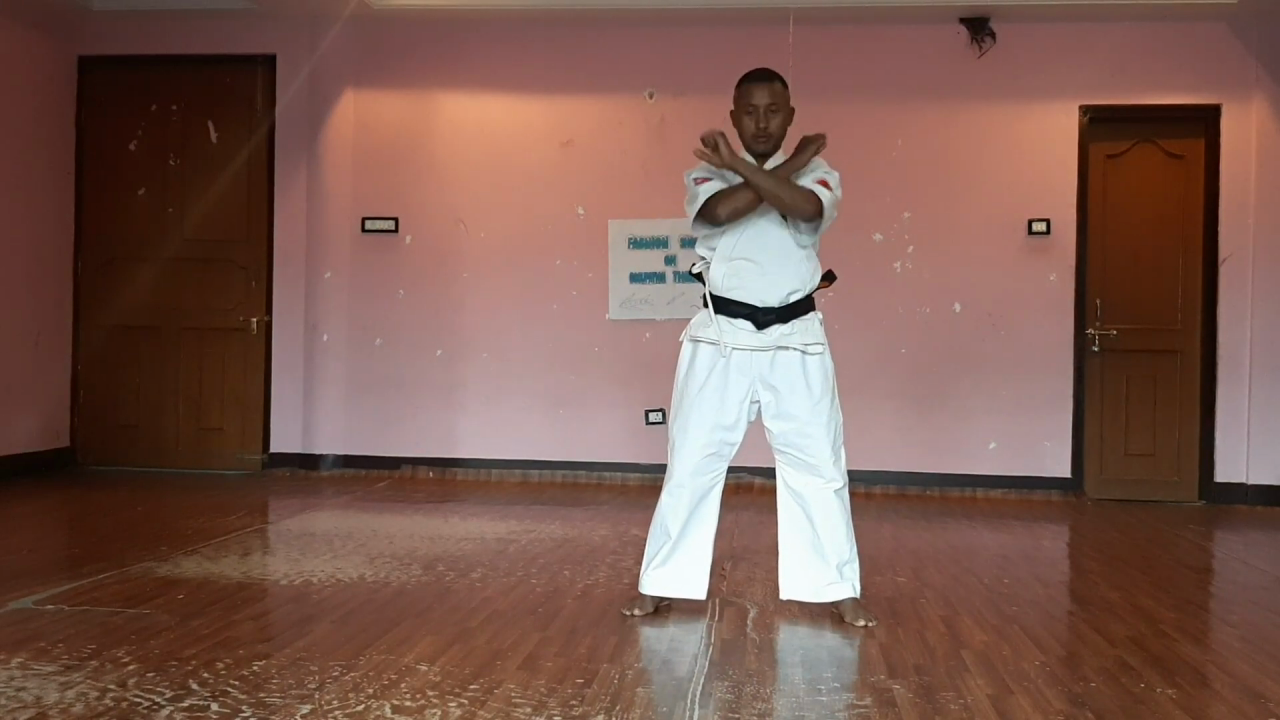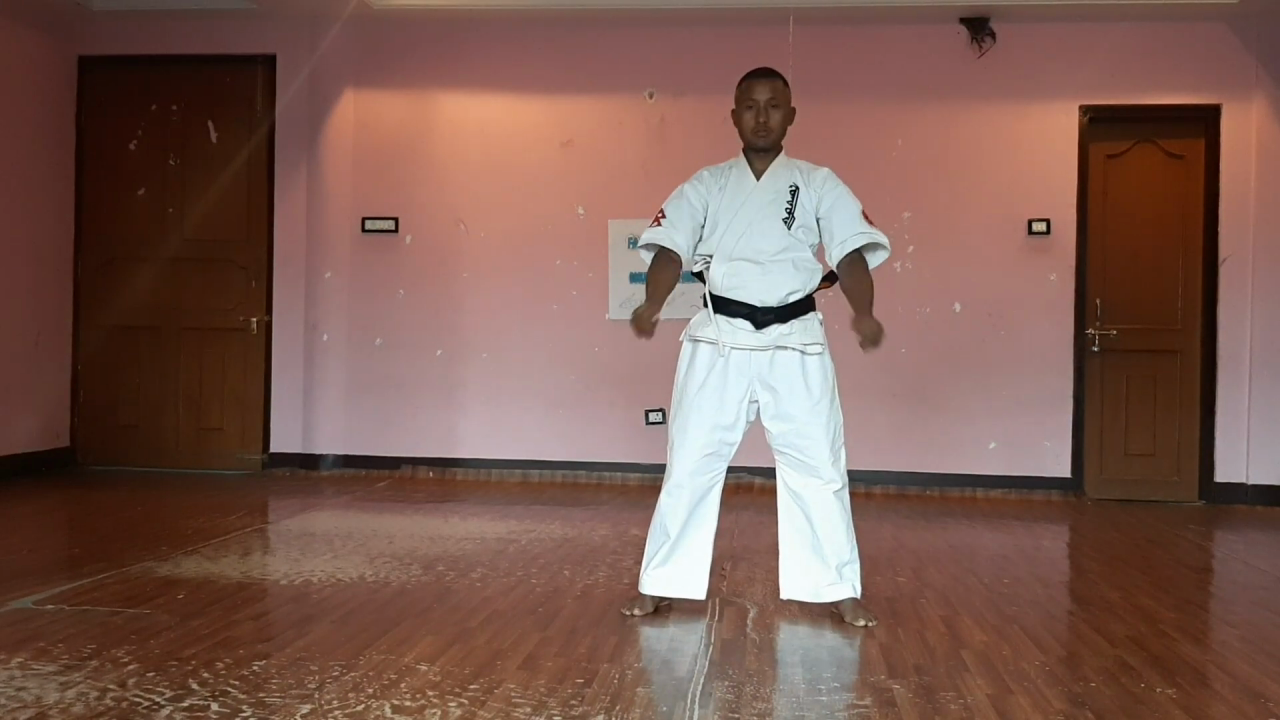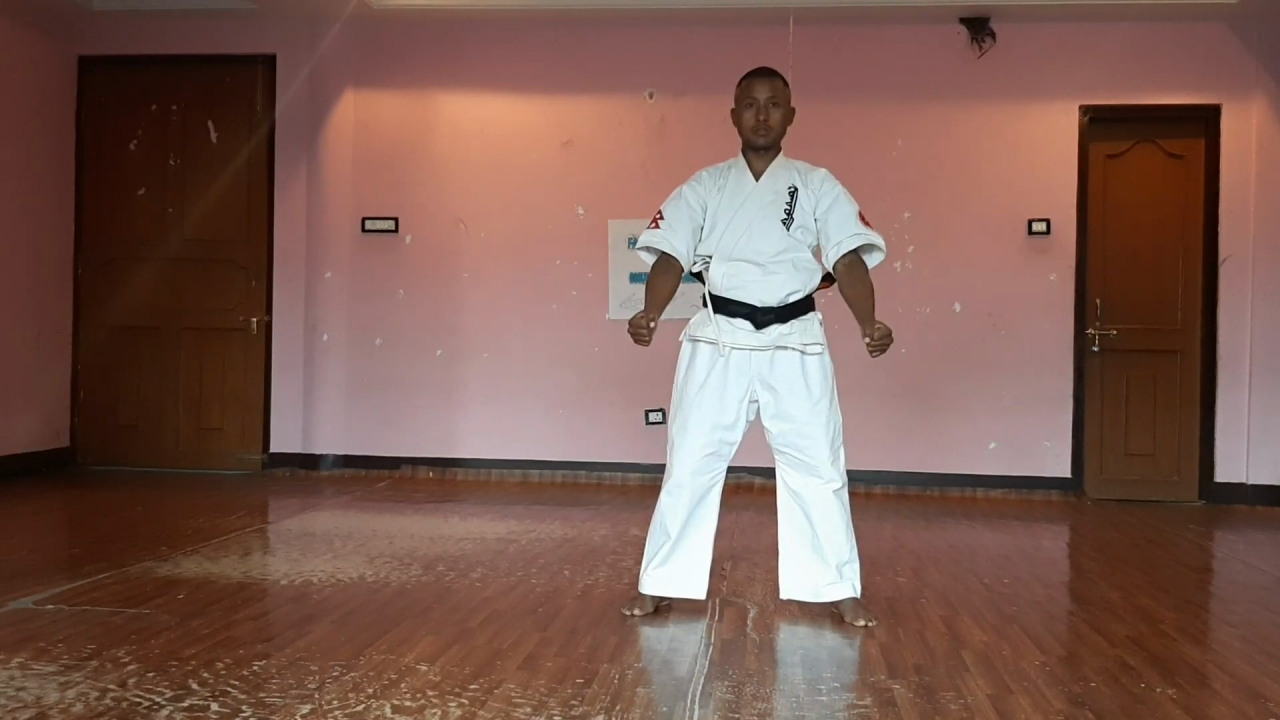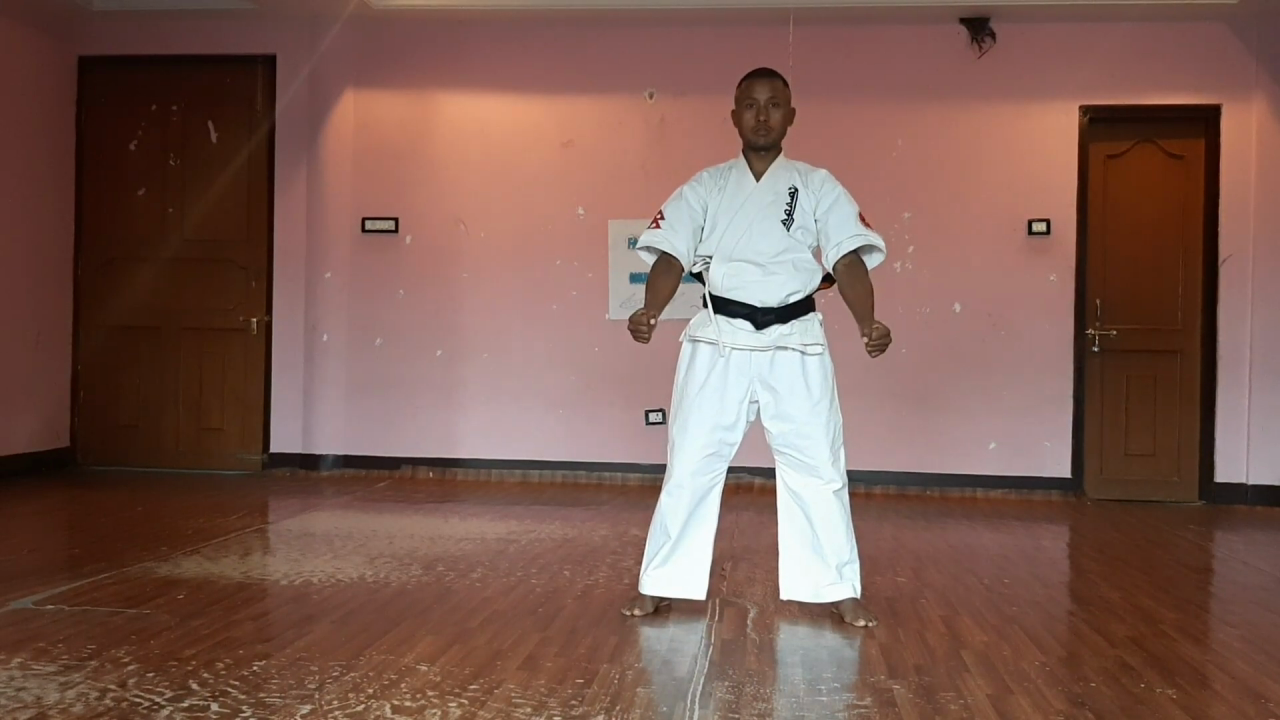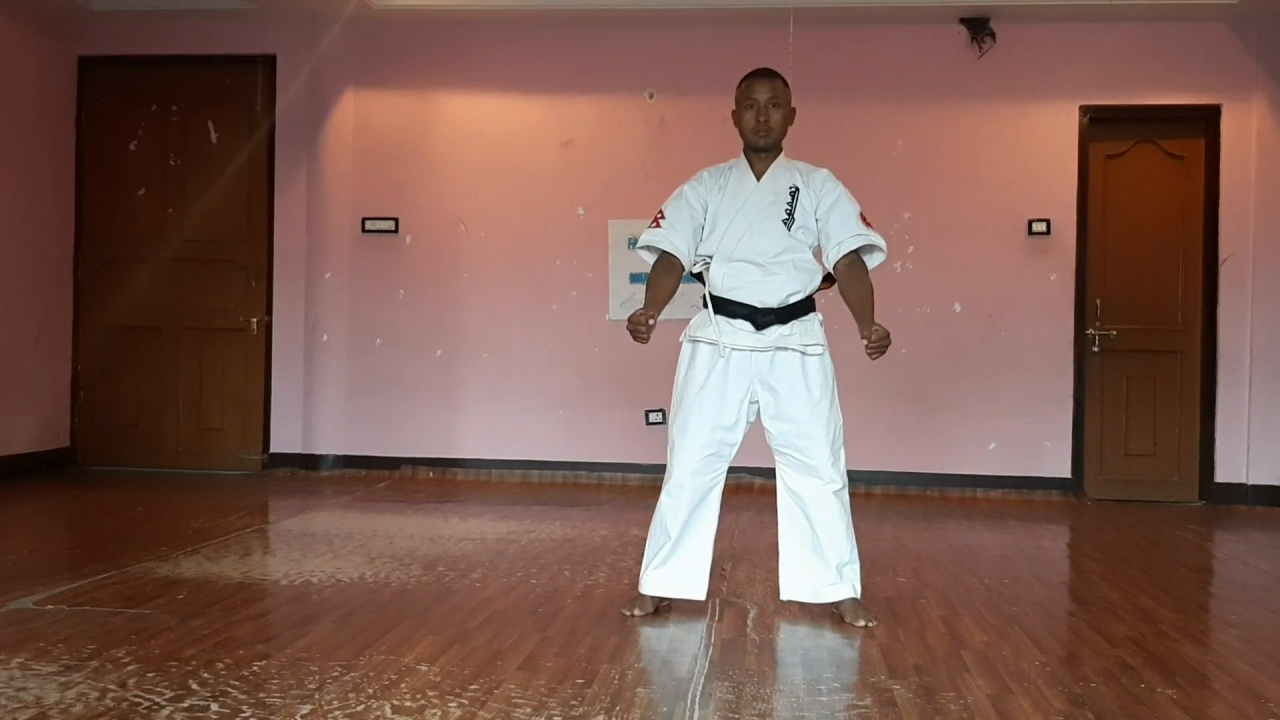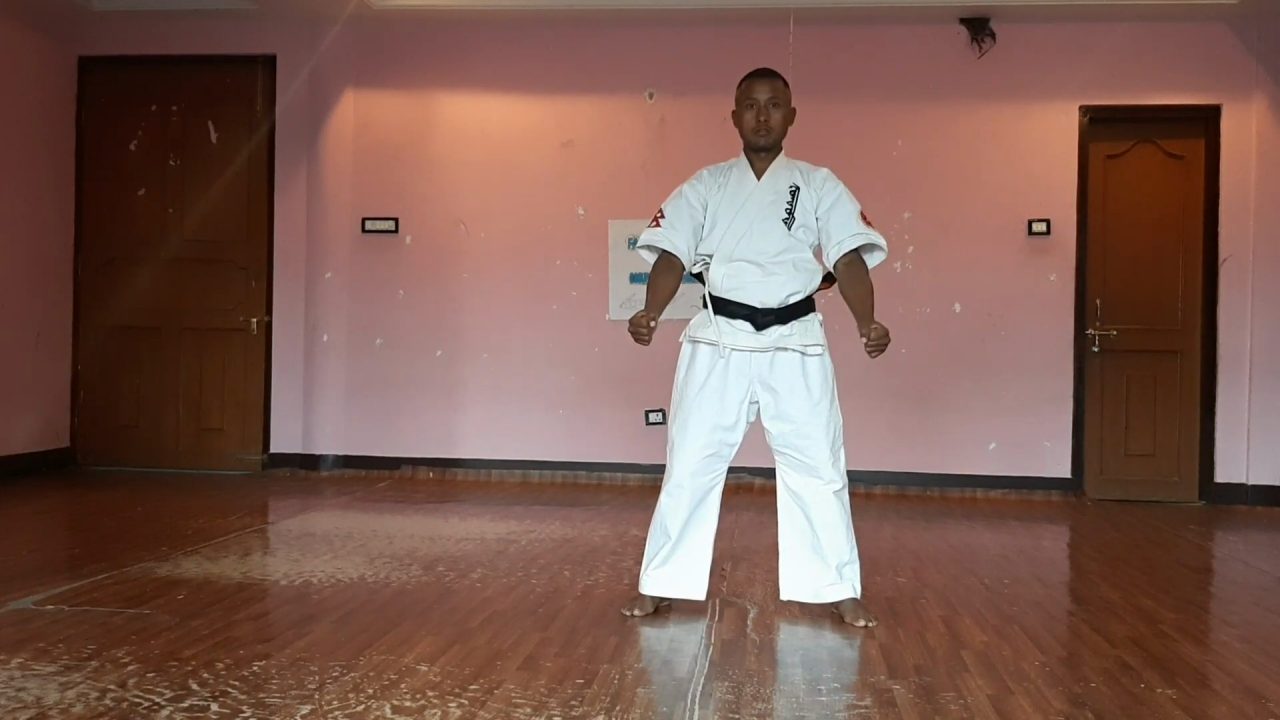
dt=0.4s
person 1, frame 1
left shoulder: (814, 172)
right shoulder: (709, 173)
left elbow: (808, 212)
right elbow: (720, 212)
left wrist: (739, 163)
right wrist: (788, 163)
left hip: (795, 338)
right hip: (720, 338)
left knee: (818, 465)
right knee: (692, 464)
left ankle: (838, 589)
right ankle: (659, 584)
person 1, frame 2
left shoulder: (819, 184)
right shoulder: (705, 185)
left elbow: (853, 251)
right elbow: (667, 252)
left wrist: (863, 312)
right wrist: (651, 304)
left hip: (795, 340)
right hip: (719, 339)
left knee: (818, 467)
right knee: (691, 464)
left ankle: (840, 590)
right ankle: (660, 584)
person 1, frame 3
left shoulder: (817, 185)
right shoulder: (703, 187)
left elbow: (847, 259)
right elbow: (670, 256)
left wrist: (868, 322)
right wrist: (649, 314)
left hip: (794, 341)
right hip: (718, 339)
left knee: (817, 467)
right knee: (691, 464)
left ankle: (840, 590)
right ankle: (659, 584)
person 1, frame 4
left shoulder: (818, 186)
right shoulder: (704, 187)
left elbow: (847, 259)
right elbow: (671, 256)
left wrist: (867, 322)
right wrist: (649, 312)
left hip: (795, 342)
right hip: (719, 340)
left knee: (818, 468)
right knee: (691, 465)
left ankle: (840, 590)
right ankle: (660, 584)
person 1, frame 5
left shoulder: (819, 186)
right shoulder: (705, 187)
left elbow: (848, 259)
right elbow: (672, 256)
left wrist: (867, 324)
right wrist: (649, 312)
left hip: (795, 342)
right hip: (719, 341)
left knee: (818, 468)
right knee: (692, 465)
left ankle: (840, 590)
right ankle: (661, 584)
person 1, frame 6
left shoulder: (819, 185)
right shoulder: (704, 186)
left elbow: (848, 258)
right elbow: (672, 256)
left wrist: (867, 322)
right wrist: (650, 313)
left hip: (795, 342)
right hip: (718, 341)
left knee: (818, 468)
right knee: (691, 465)
left ankle: (839, 590)
right ankle: (660, 584)
